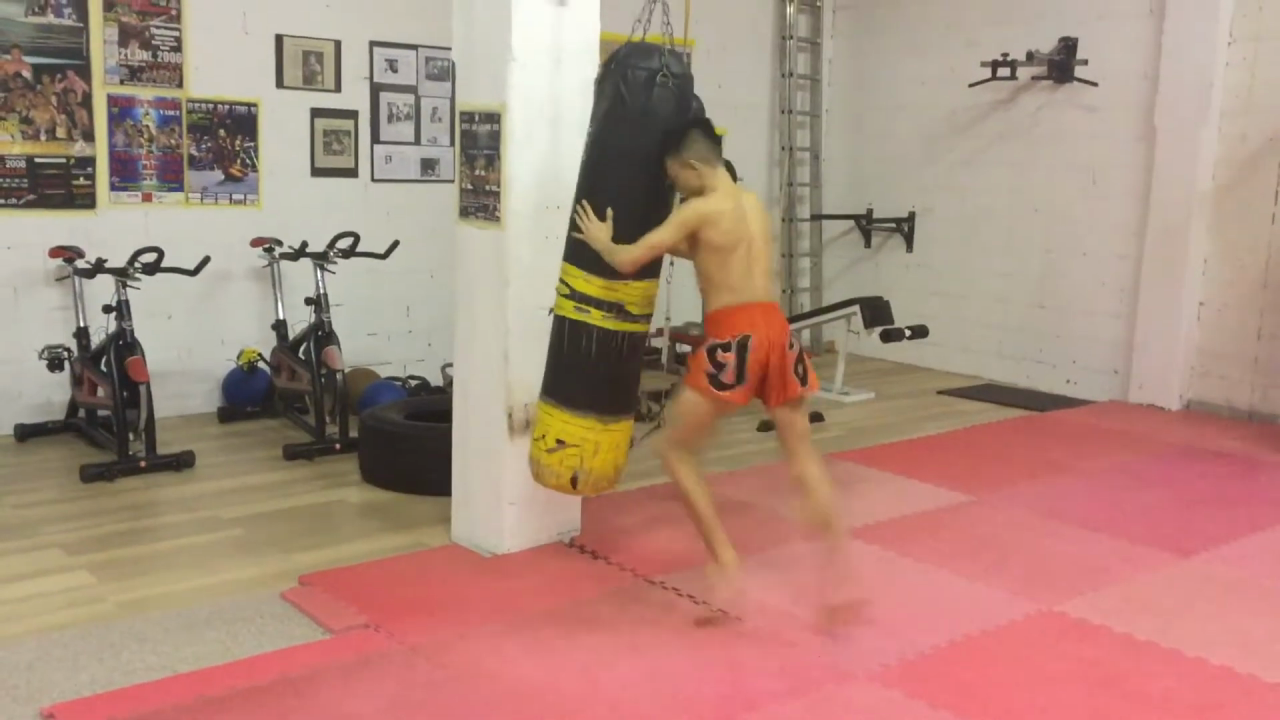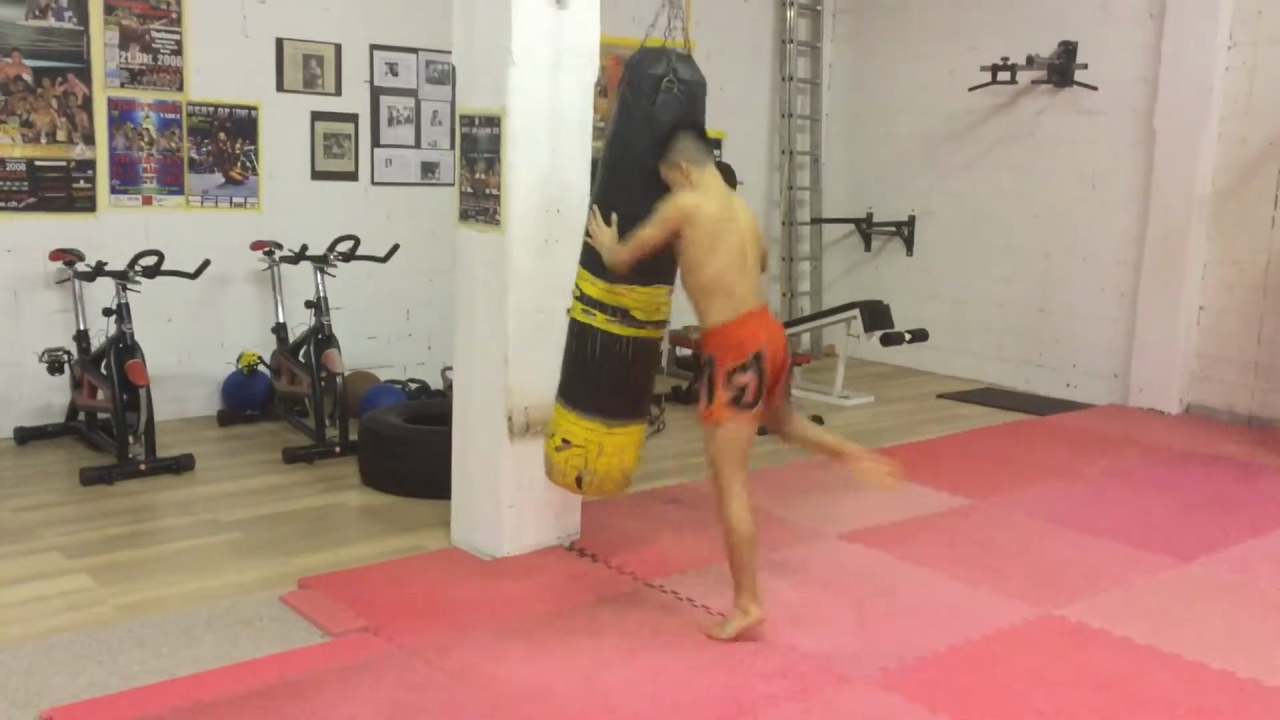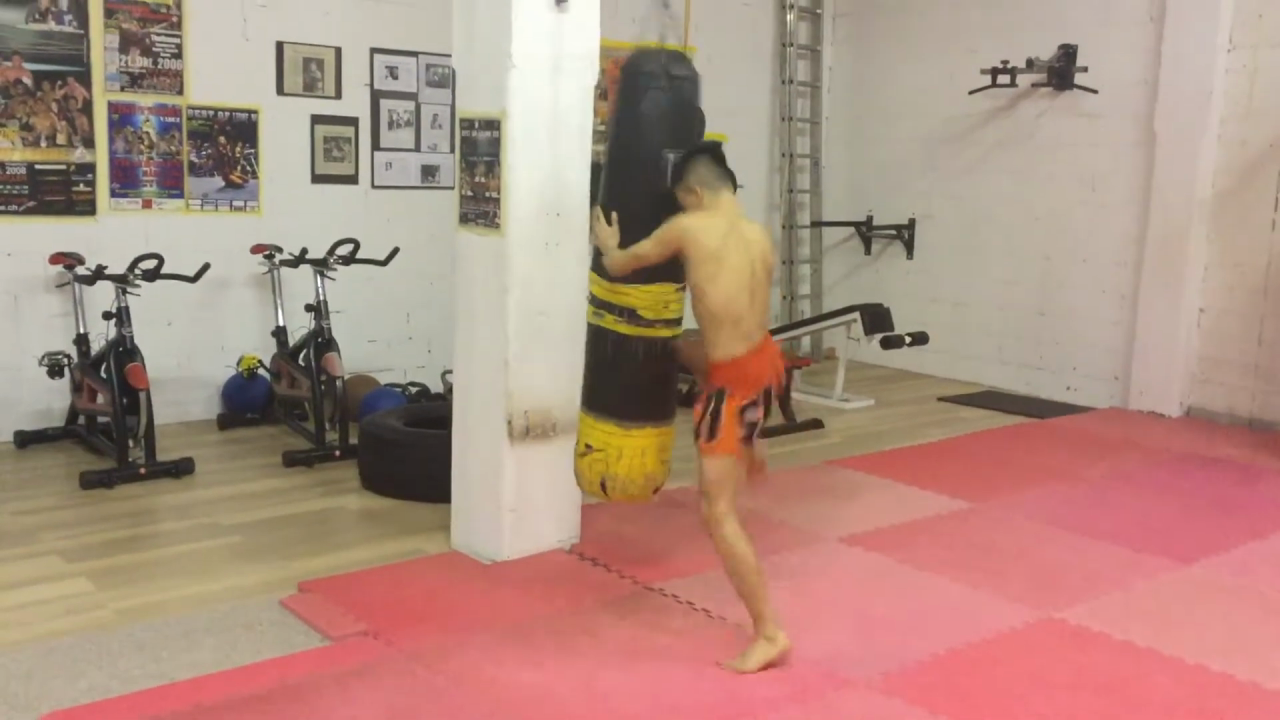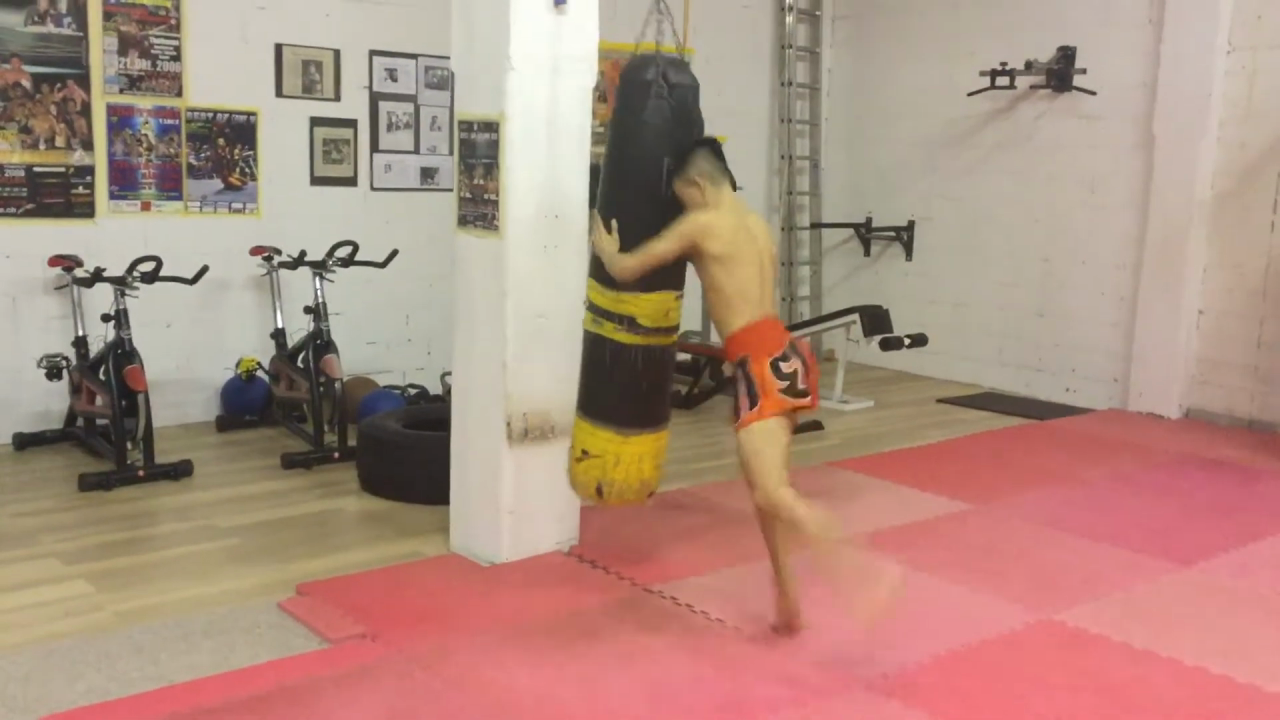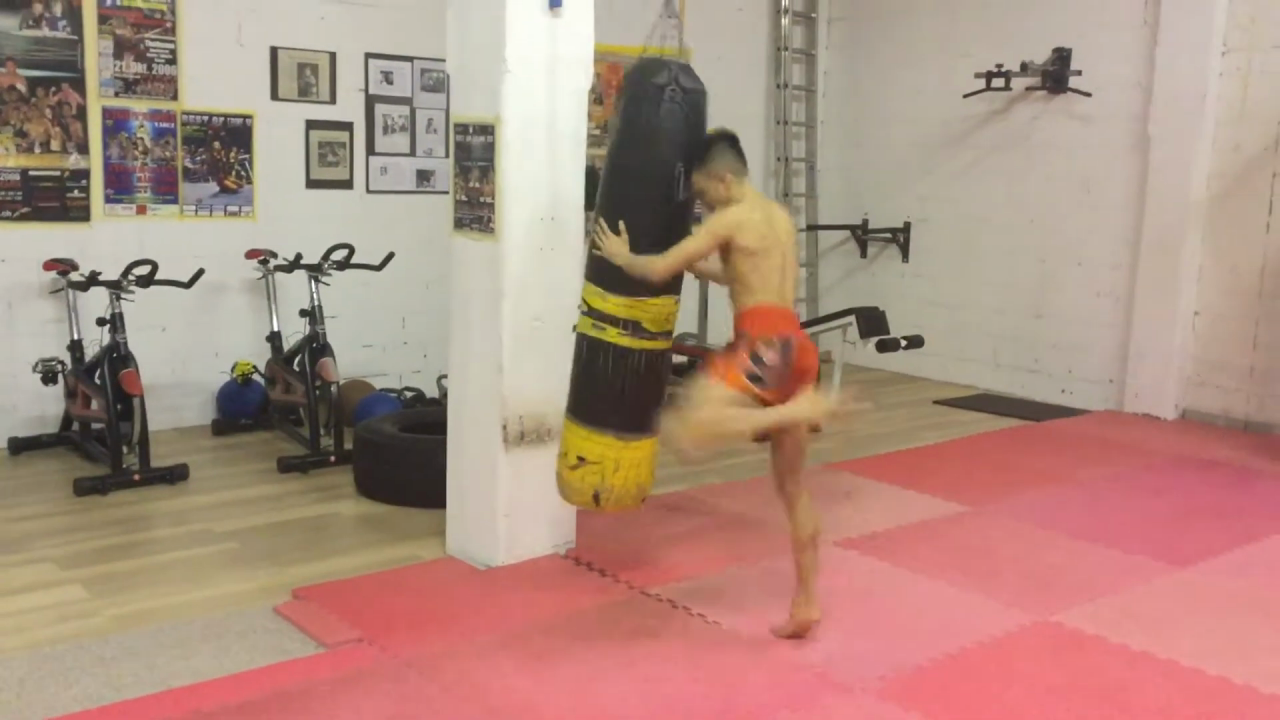
dt=0.2s
person 1, frame 1
left shoulder: (702, 210)
right shoulder: (759, 207)
left elbow: (627, 261)
left wrist: (601, 239)
right wrist: (680, 244)
left hip: (734, 342)
right hip: (777, 333)
left knee: (675, 452)
right knee: (801, 459)
left ankle: (724, 564)
right ankle: (838, 576)
person 1, frame 2
left shoulder: (682, 208)
right shoulder: (744, 211)
left elbow: (619, 261)
left wrist: (603, 239)
left hip: (733, 350)
right hip: (763, 332)
left knee: (728, 483)
right knee: (775, 420)
left ankle: (746, 606)
right ankle: (853, 454)
person 1, frame 3
left shoulder: (688, 227)
right shoulder: (761, 237)
left elbow: (619, 266)
left wrist: (608, 243)
left hip: (737, 383)
right hip: (766, 360)
left knee: (716, 513)
right knee: (686, 349)
left ankle: (769, 635)
right ankle: (746, 452)
person 1, frame 4
left shoulder: (699, 224)
right shoulder: (760, 227)
left elbow: (625, 270)
left wrist: (606, 249)
left hip: (759, 359)
right hip: (783, 352)
left knee: (771, 491)
right knee: (762, 485)
left ankle: (867, 571)
right ankle: (786, 603)
person 1, frame 5
left shoulder: (728, 220)
right shoulder: (780, 217)
left elbow: (659, 270)
left wrist: (621, 256)
right wrist: (695, 266)
left hip: (766, 340)
right hip: (800, 347)
left knee: (685, 434)
right knee: (792, 483)
left ankle: (802, 410)
right ankle: (805, 605)
